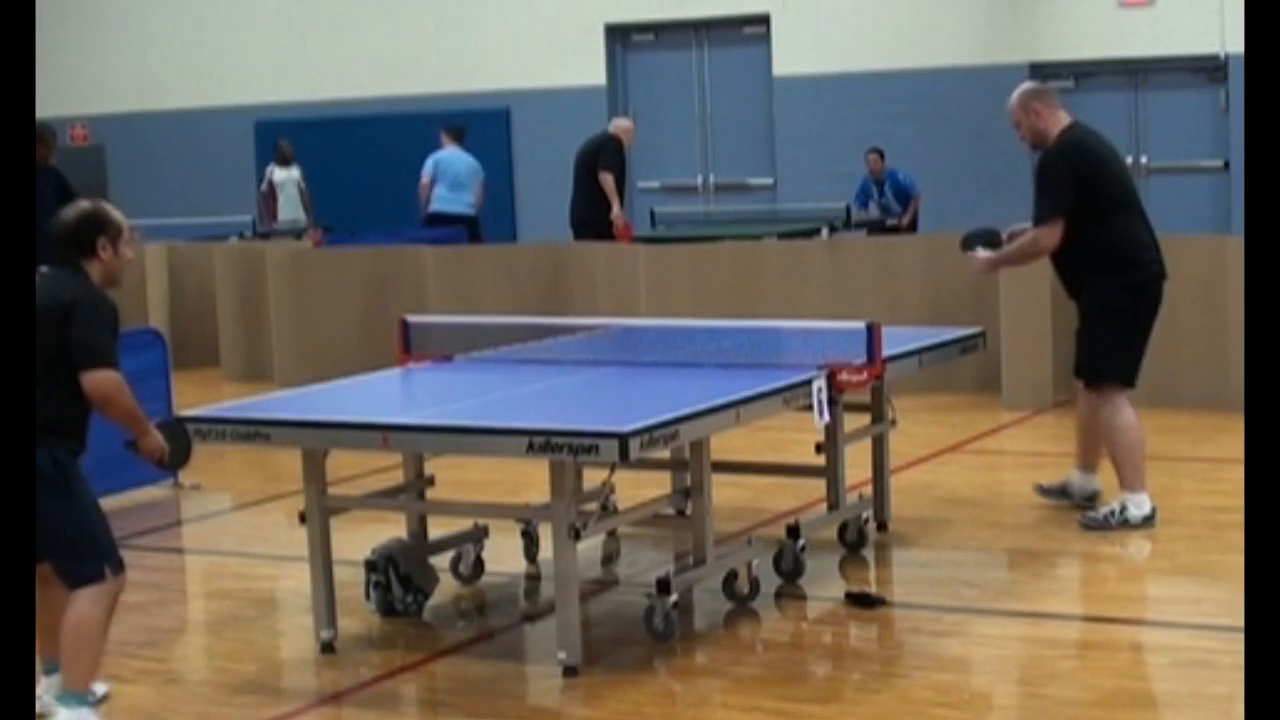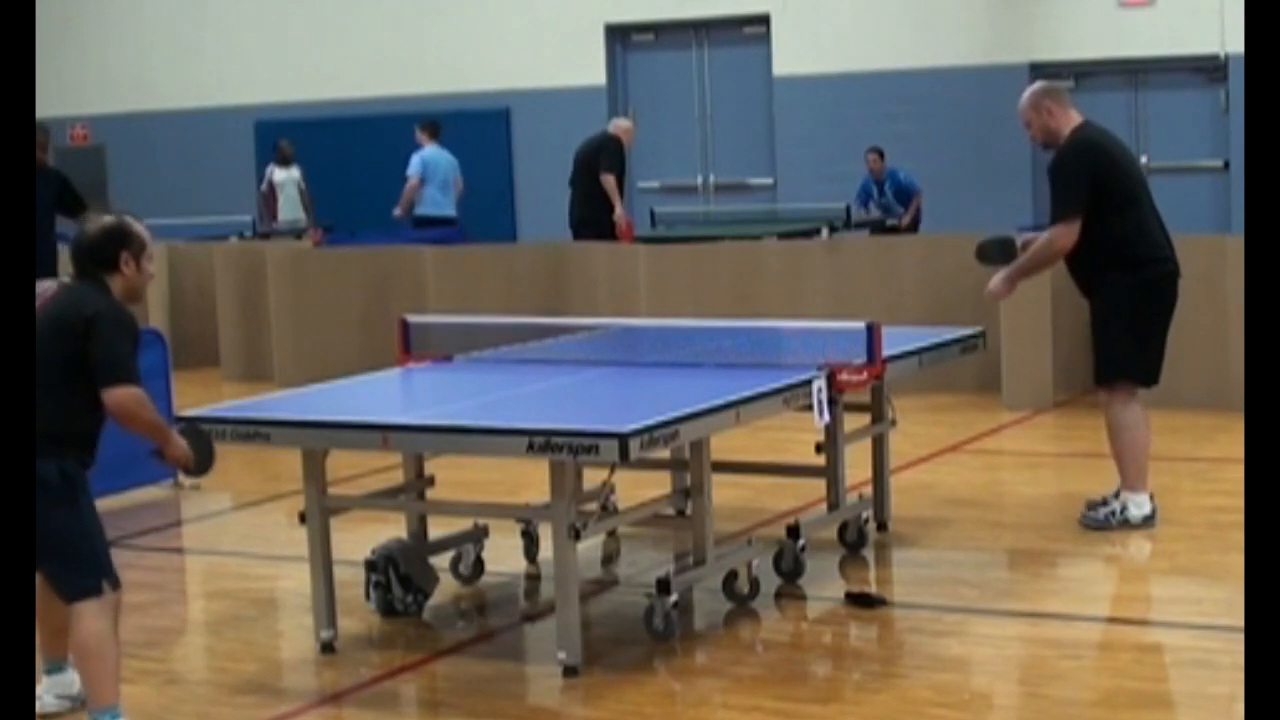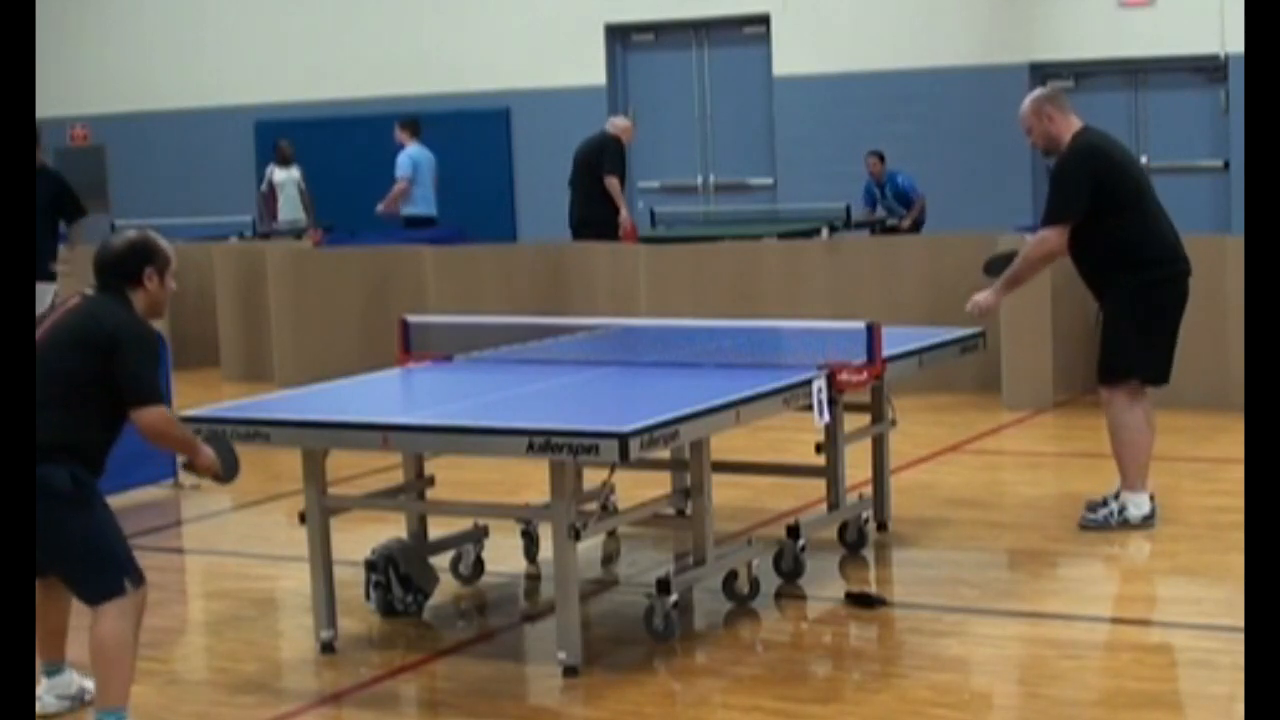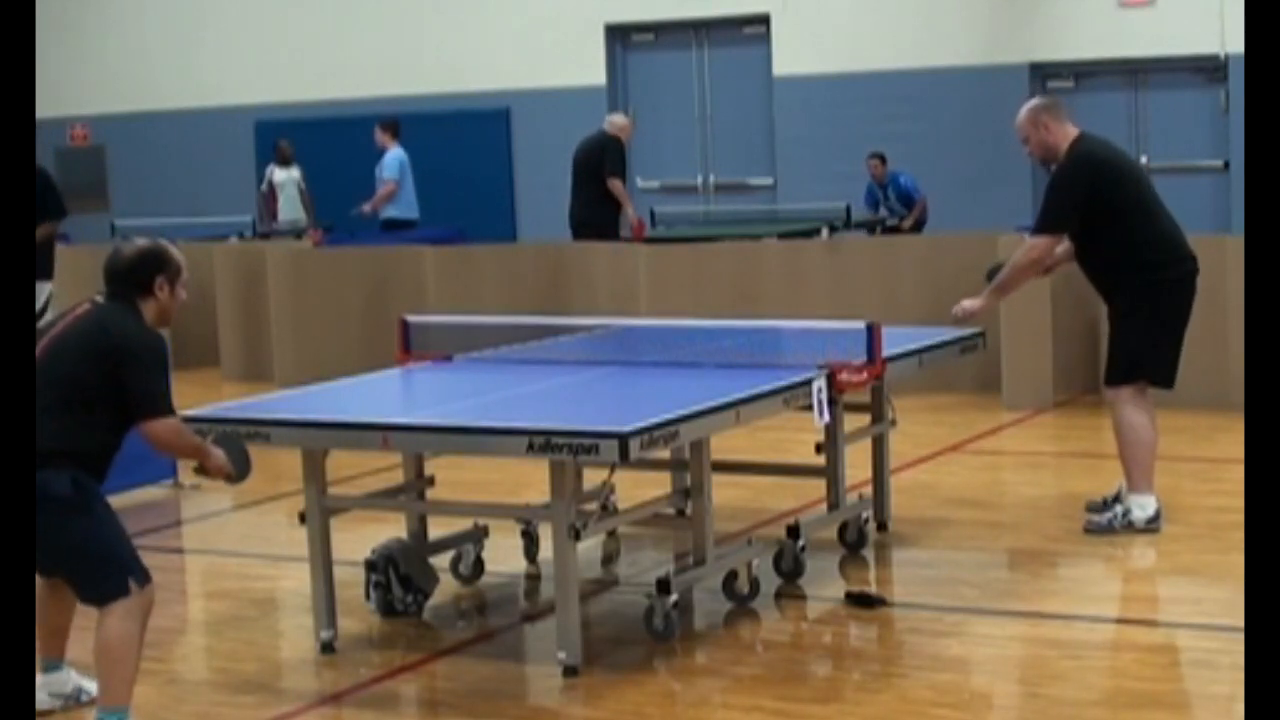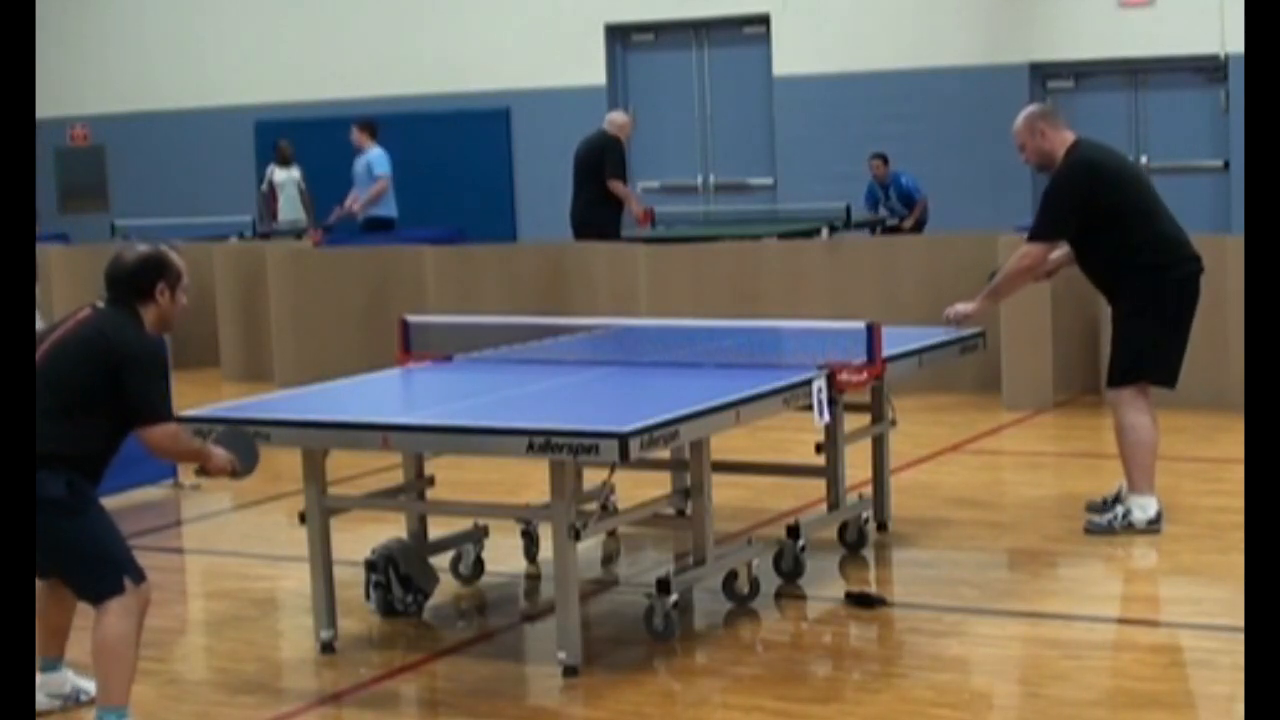
dt=0.7s
person 1, frame 1
left shoulder: (47, 289)
right shoulder: (87, 301)
right elbow: (100, 384)
right wrist: (145, 432)
left hip: (41, 452)
right hip: (43, 456)
left knee: (51, 565)
right knee: (99, 576)
person 1, frame 2
left shoulder: (62, 303)
right shoulder: (108, 315)
right elbow: (121, 399)
right wrist: (168, 439)
left hip: (43, 460)
right hip: (46, 466)
left knee: (60, 570)
right knee: (95, 592)
person 1, frame 3
left shoulder: (74, 312)
right shoulder: (130, 331)
right elbow: (150, 419)
right wrist: (195, 450)
left hip: (46, 467)
right hip: (51, 474)
left knee: (57, 569)
right knee: (120, 593)
person 1, frame 4
left shoulder: (85, 318)
right shoulder: (138, 339)
right elbow: (160, 429)
right wrist: (206, 454)
left hip: (46, 471)
right hip: (49, 479)
left knee: (63, 568)
right knee: (128, 594)
person 1, frame 5
left shoulder: (87, 324)
right shoulder: (138, 344)
right elbow: (159, 436)
right wrist: (207, 454)
left hip: (47, 475)
right hip: (47, 482)
left knee: (64, 568)
right knee: (123, 592)
person 2, frame 1
left shoulder: (1060, 157)
right shoulder: (1086, 143)
left elbow: (1047, 240)
left wrist: (995, 259)
right wrist: (1026, 232)
left hip: (1118, 285)
right hip: (1128, 279)
left knee: (1109, 391)
right knee: (1092, 383)
left ankle: (1137, 503)
right ankle: (1083, 482)
person 2, frame 2
left shoulder: (1073, 155)
right shoulder: (1097, 142)
left elbow: (1064, 238)
left wrist: (1011, 276)
right wrist: (1037, 244)
left hip: (1130, 284)
right hip: (1145, 277)
left knee: (1117, 389)
right knee: (1121, 388)
left ankle: (1136, 504)
right ankle: (1132, 490)
person 2, frame 3
left shoulder: (1077, 159)
right shoulder: (1095, 149)
left elbow: (1050, 241)
left wrist: (997, 291)
right wrist: (1044, 253)
left hip: (1142, 284)
right hip: (1154, 278)
left knee: (1119, 390)
right knee: (1131, 388)
left ankle: (1135, 503)
right ankle: (1134, 492)
person 2, frame 4
left shoulder: (1076, 169)
right shoulder: (1092, 157)
left elbow: (1036, 250)
left wrist: (985, 299)
right wrist: (1054, 259)
left hip: (1152, 285)
right hip: (1157, 280)
left knee: (1124, 391)
right knee: (1132, 389)
left ankle: (1142, 507)
right ankle: (1136, 492)
person 2, frame 5
left shoulder: (1073, 175)
right shoulder: (1089, 162)
left elbow: (1030, 258)
left wrist: (978, 304)
right wrist: (1056, 262)
left hip: (1156, 285)
right hip: (1162, 280)
left knee: (1126, 392)
right knee: (1132, 390)
left ankle: (1143, 508)
right ankle: (1136, 492)
